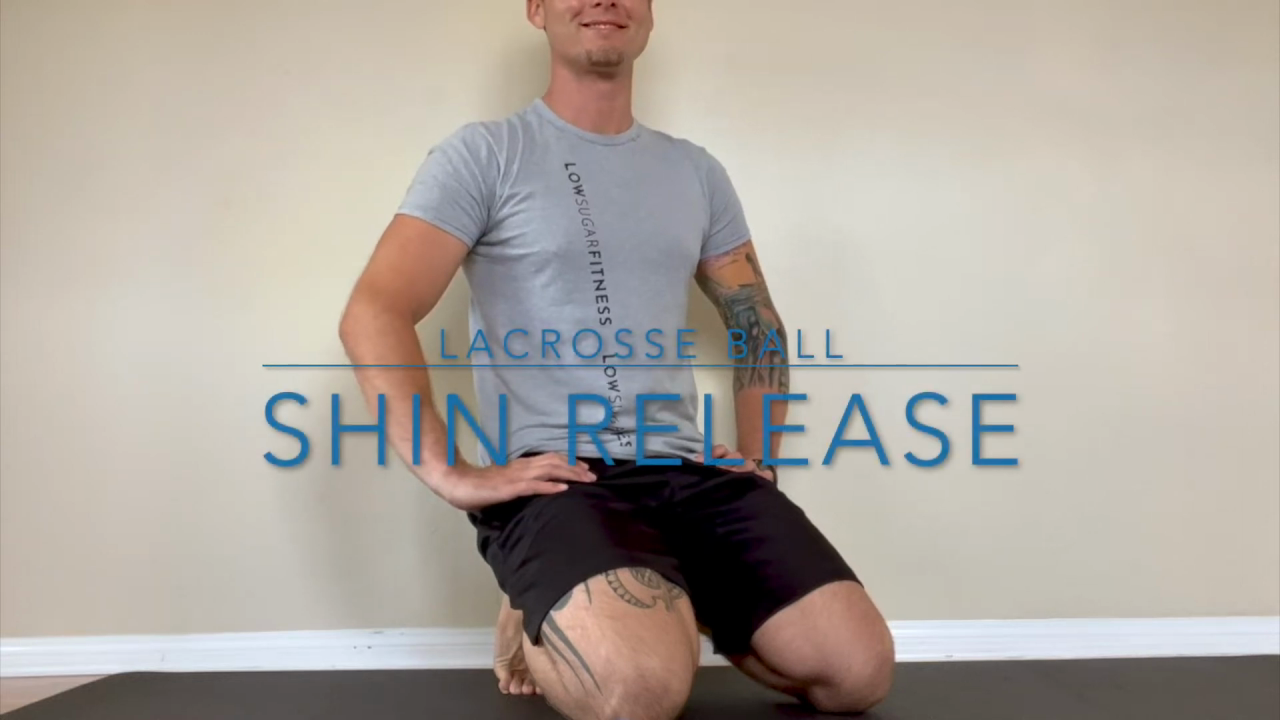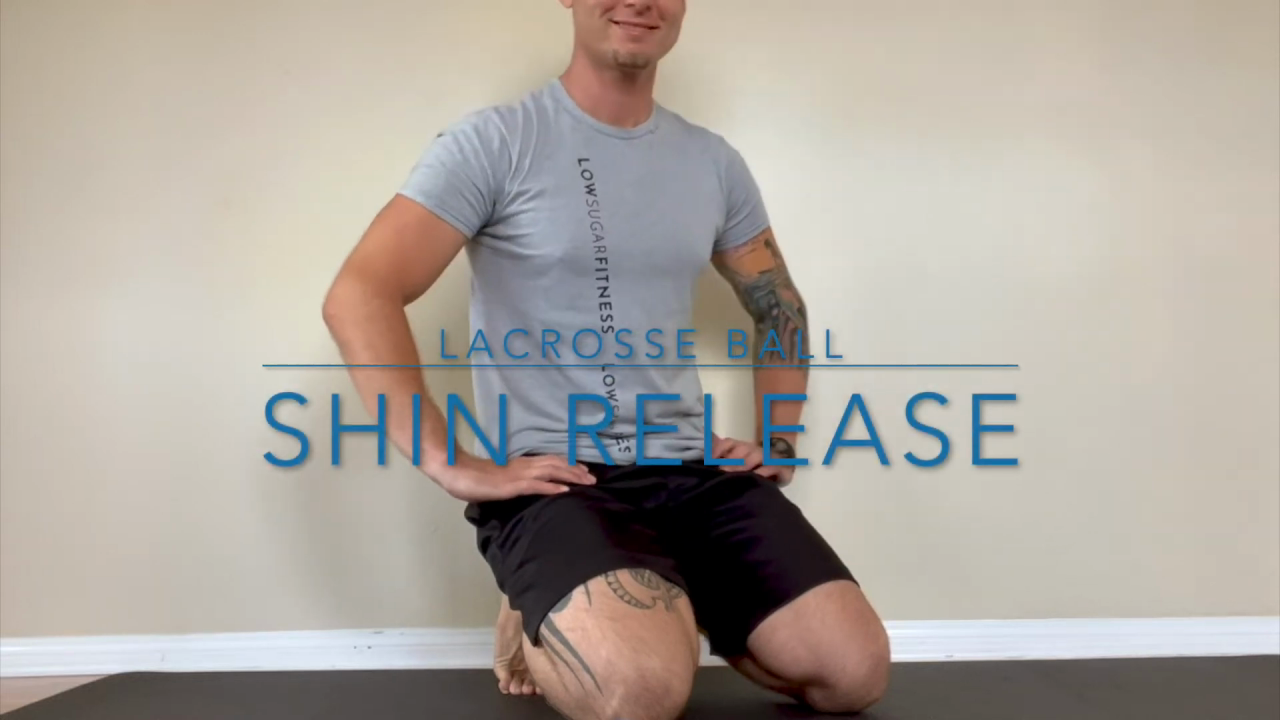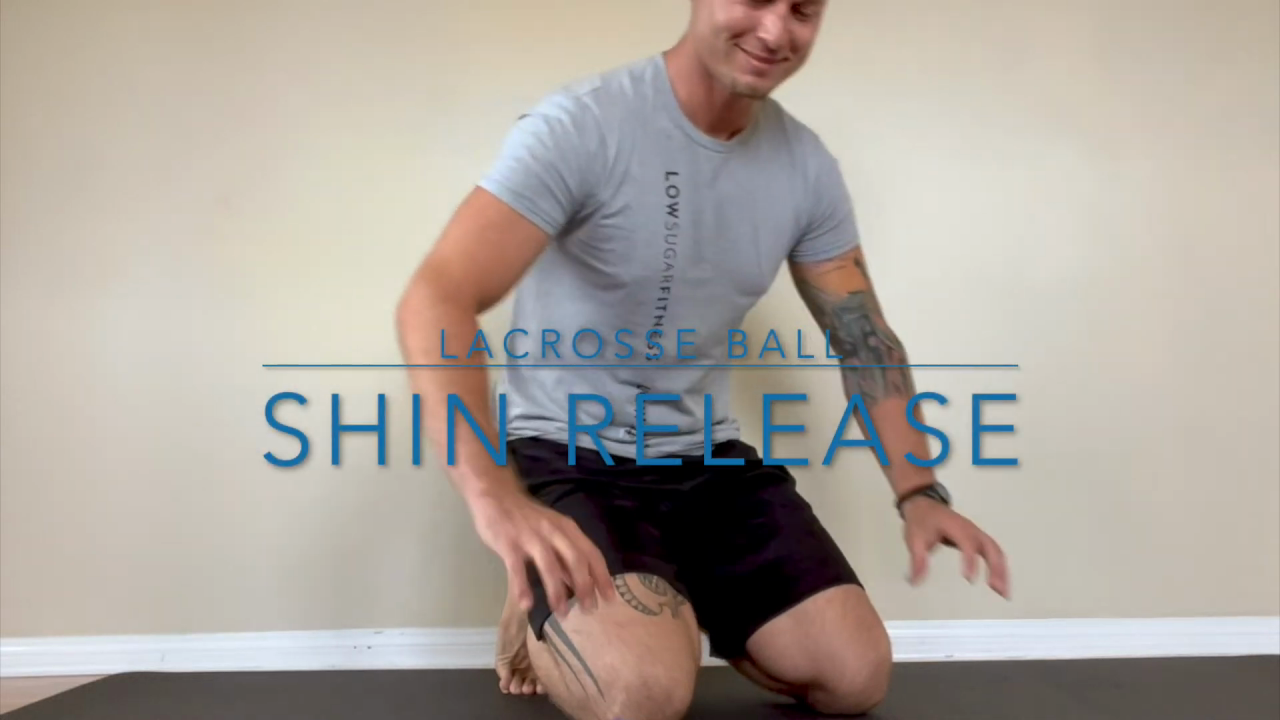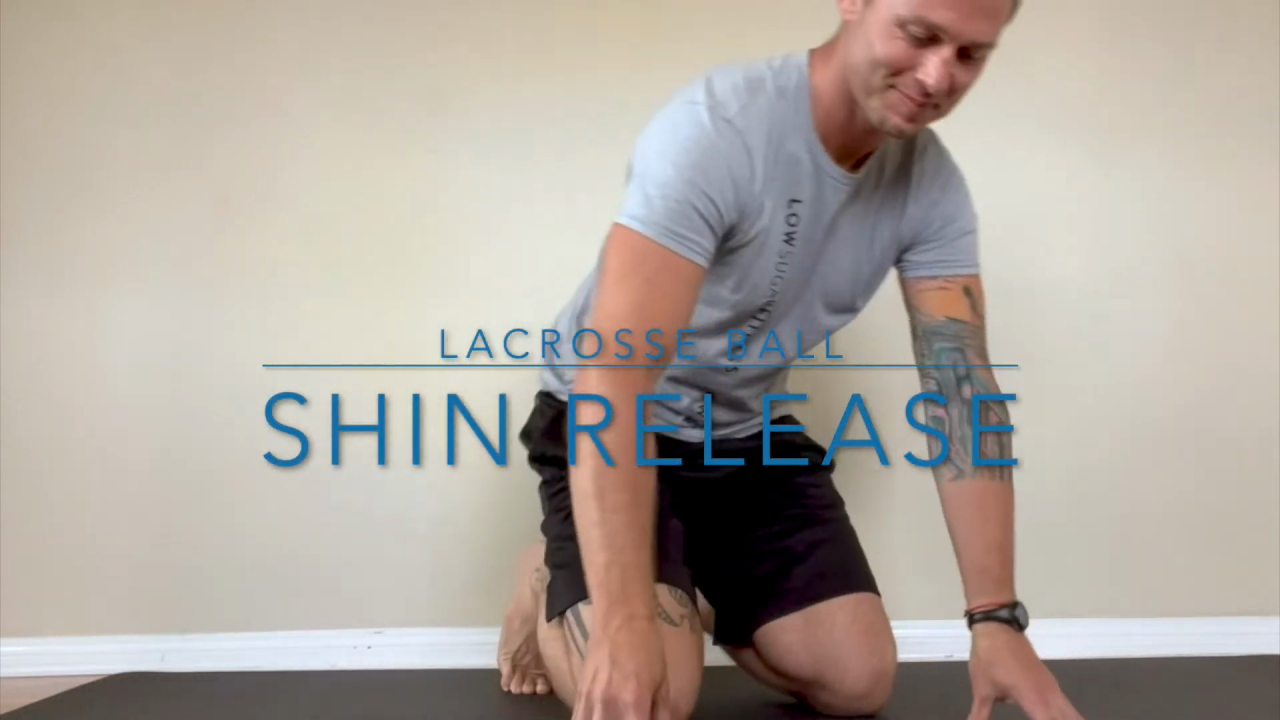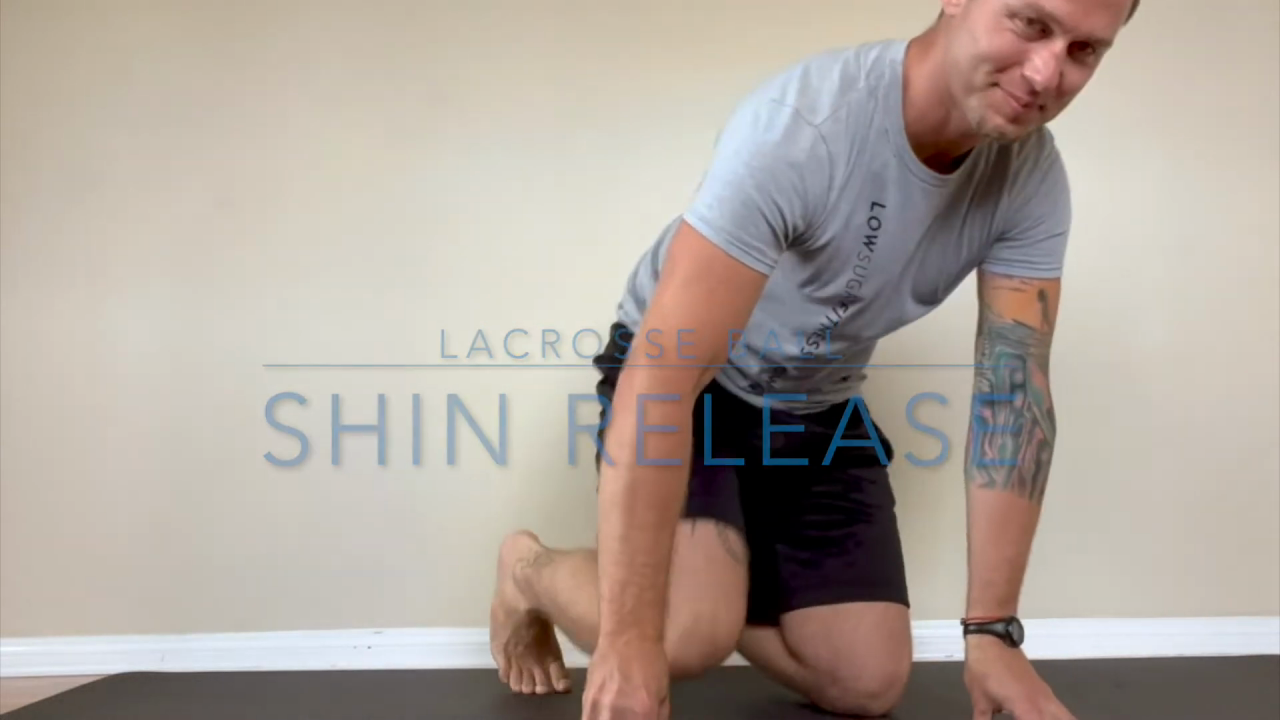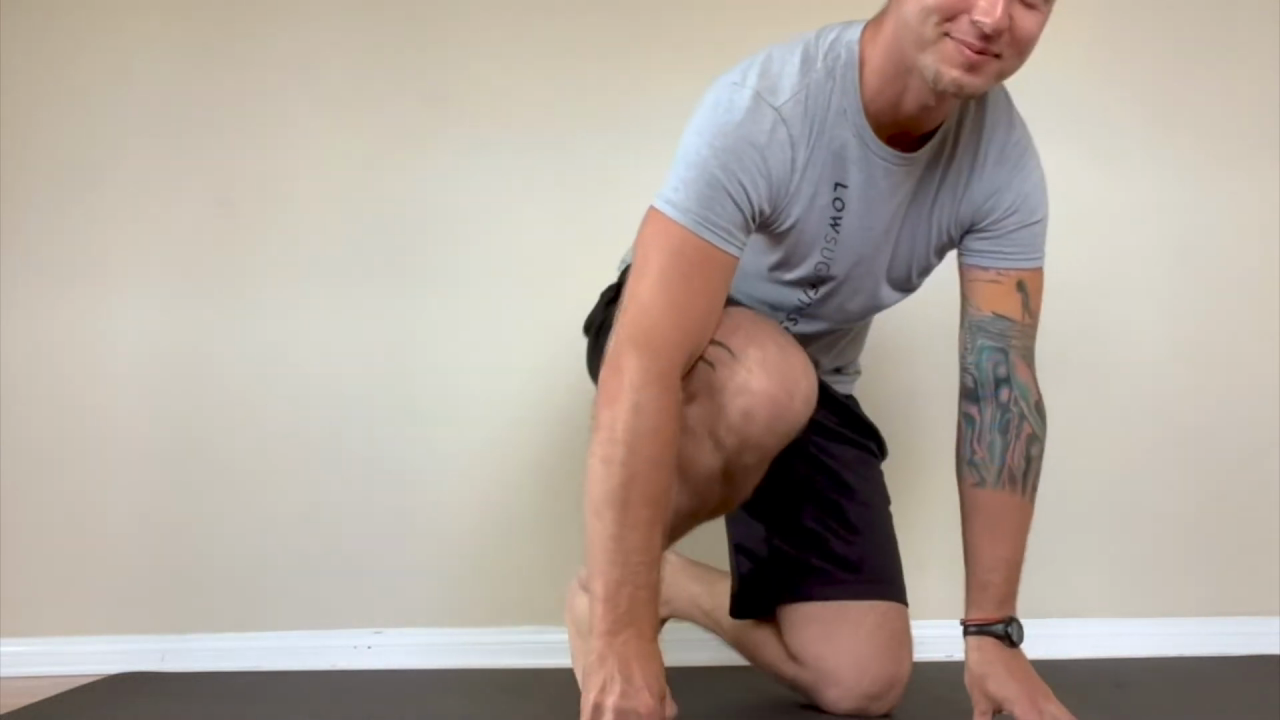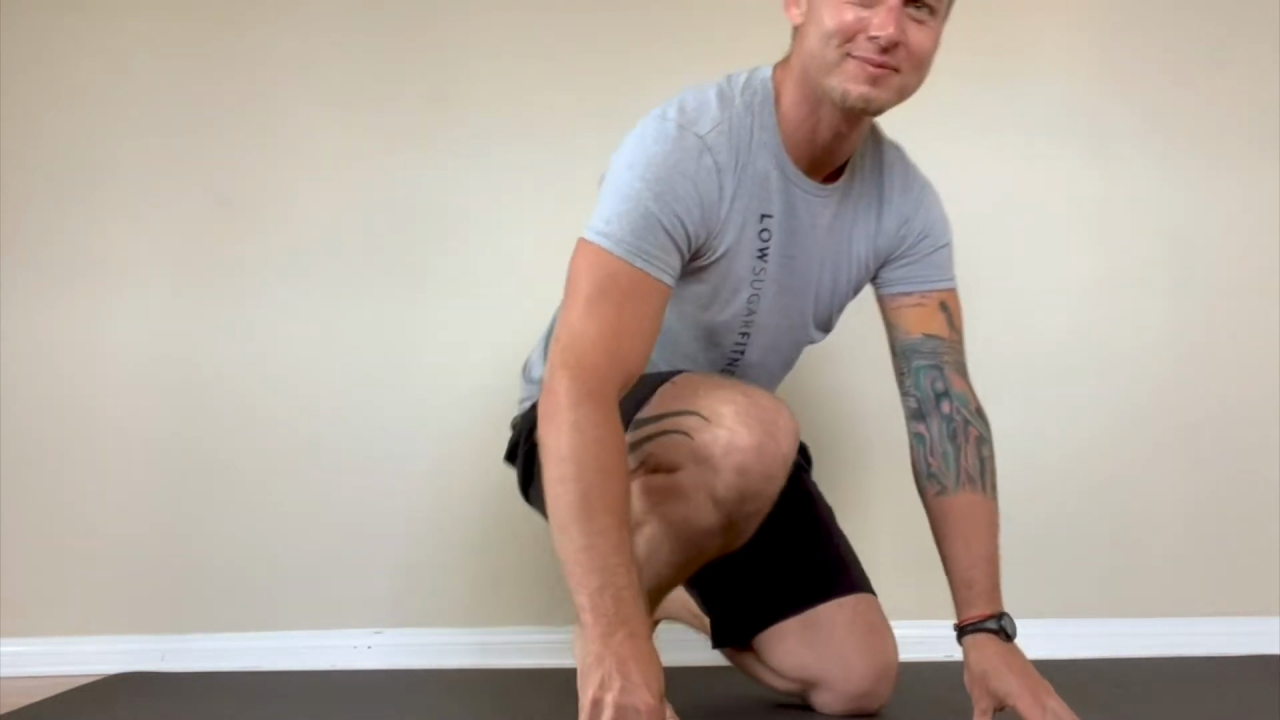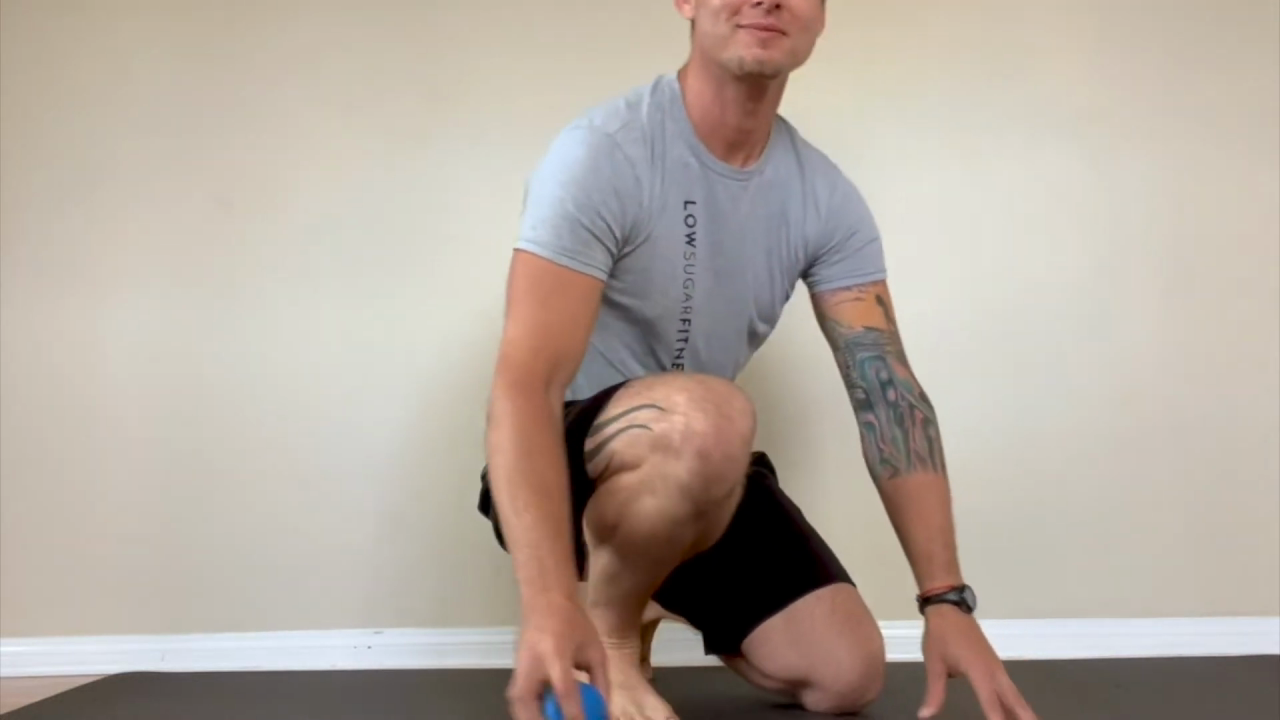
dt=0.4s
person 1, frame 1
left shoulder: (696, 171)
right shoulder: (484, 155)
left elbow: (758, 327)
right elbow: (374, 316)
left wrist: (757, 458)
right wrist: (451, 474)
left hip: (690, 469)
right hip: (553, 475)
left ankle: (669, 602)
right ankle: (544, 620)
person 1, frame 2
left shoulder: (713, 161)
right shoulder: (495, 142)
left elbow: (779, 309)
right elbow: (360, 298)
left wrist: (776, 442)
right wrist: (449, 463)
left hip: (694, 468)
right hip: (550, 476)
left ankle: (669, 603)
right ankle: (545, 619)
person 1, frame 3
left shoulder: (806, 167)
right shoulder: (580, 127)
left elbow: (864, 340)
right elbow: (435, 303)
left wrist: (919, 489)
right wrist: (495, 498)
left hip: (706, 460)
right hip: (568, 460)
left ankle: (692, 605)
right ankle: (542, 611)
person 1, frame 4
left shoulder: (934, 187)
right shoulder: (712, 131)
left elbow: (961, 389)
right elbow: (616, 371)
left wrist: (997, 620)
right wrist: (623, 617)
left hip: (754, 440)
right hip: (614, 432)
left ankle: (685, 596)
right ankle: (551, 591)
person 1, frame 5
left shoulder: (1034, 178)
right shoulder: (799, 125)
left elbow: (1014, 397)
right elbow: (661, 374)
left wrist: (992, 630)
right wrist: (629, 635)
left hip: (820, 410)
right hip: (690, 382)
right knee: (689, 634)
left ankle: (690, 588)
right ankle: (533, 573)
person 1, frame 6
left shoulder: (1005, 159)
right shoulder: (764, 107)
left elbow: (1001, 387)
right elbow: (641, 365)
left wrist: (991, 630)
right wrist: (624, 633)
left hip: (817, 389)
right knee: (769, 379)
left ankle: (674, 585)
right ankle: (602, 590)
person 1, frame 7
left shoulder: (903, 200)
right shoulder: (684, 146)
left elbow: (941, 403)
right elbow: (577, 389)
left wrist: (985, 628)
right wrist: (613, 636)
left hip: (735, 454)
right hip: (604, 429)
right knee: (749, 431)
left ankle: (673, 591)
right ankle: (624, 612)
person 1, frame 8
left shoulder: (825, 195)
right shoulder: (602, 152)
left elbow: (885, 390)
right elbow: (523, 383)
left wrist: (945, 600)
right wrist: (547, 602)
left hip: (696, 475)
right hip: (565, 462)
right knee: (707, 417)
left ankle: (659, 593)
right ankle: (607, 622)
